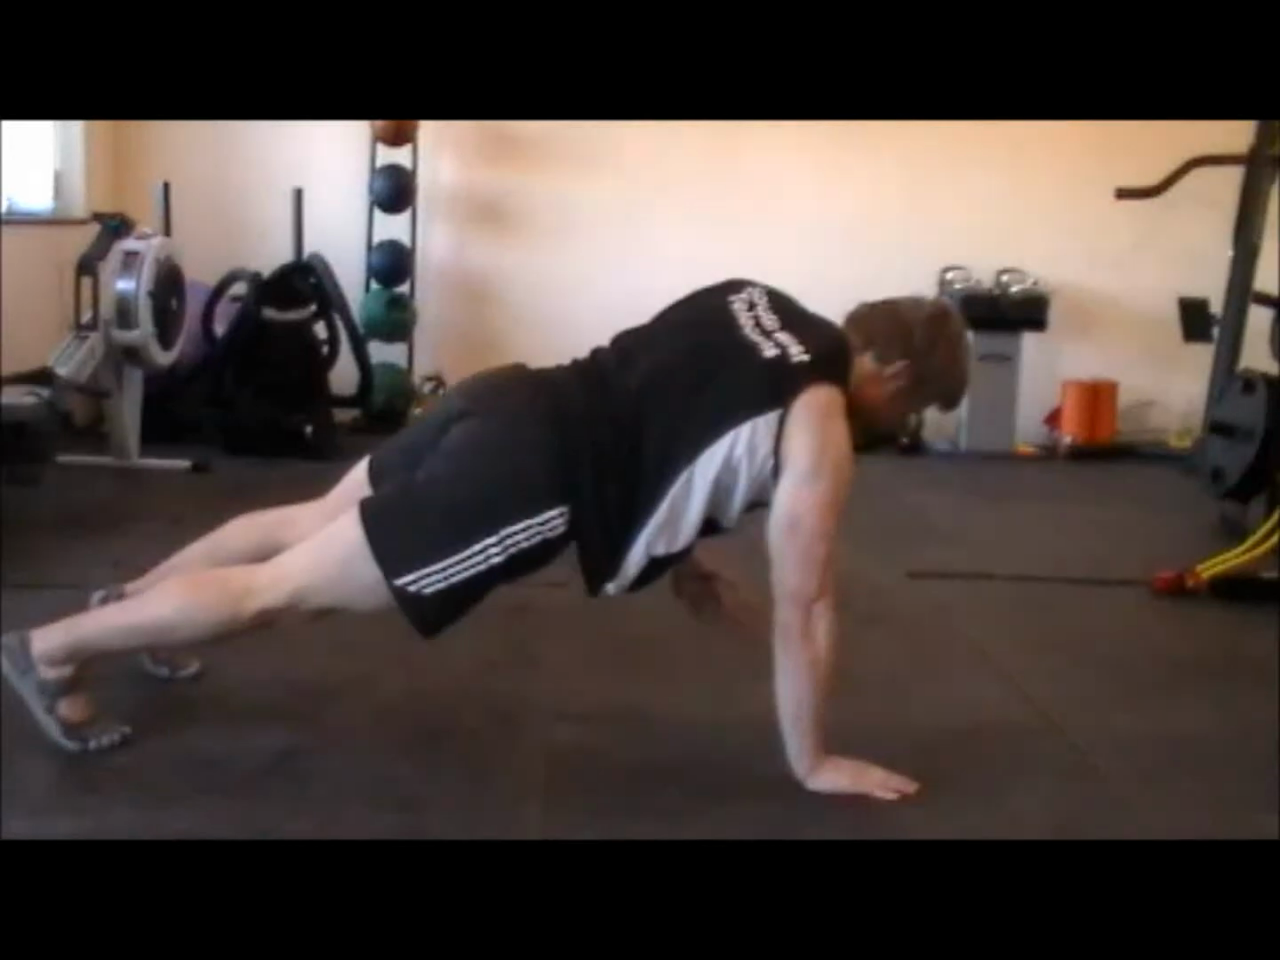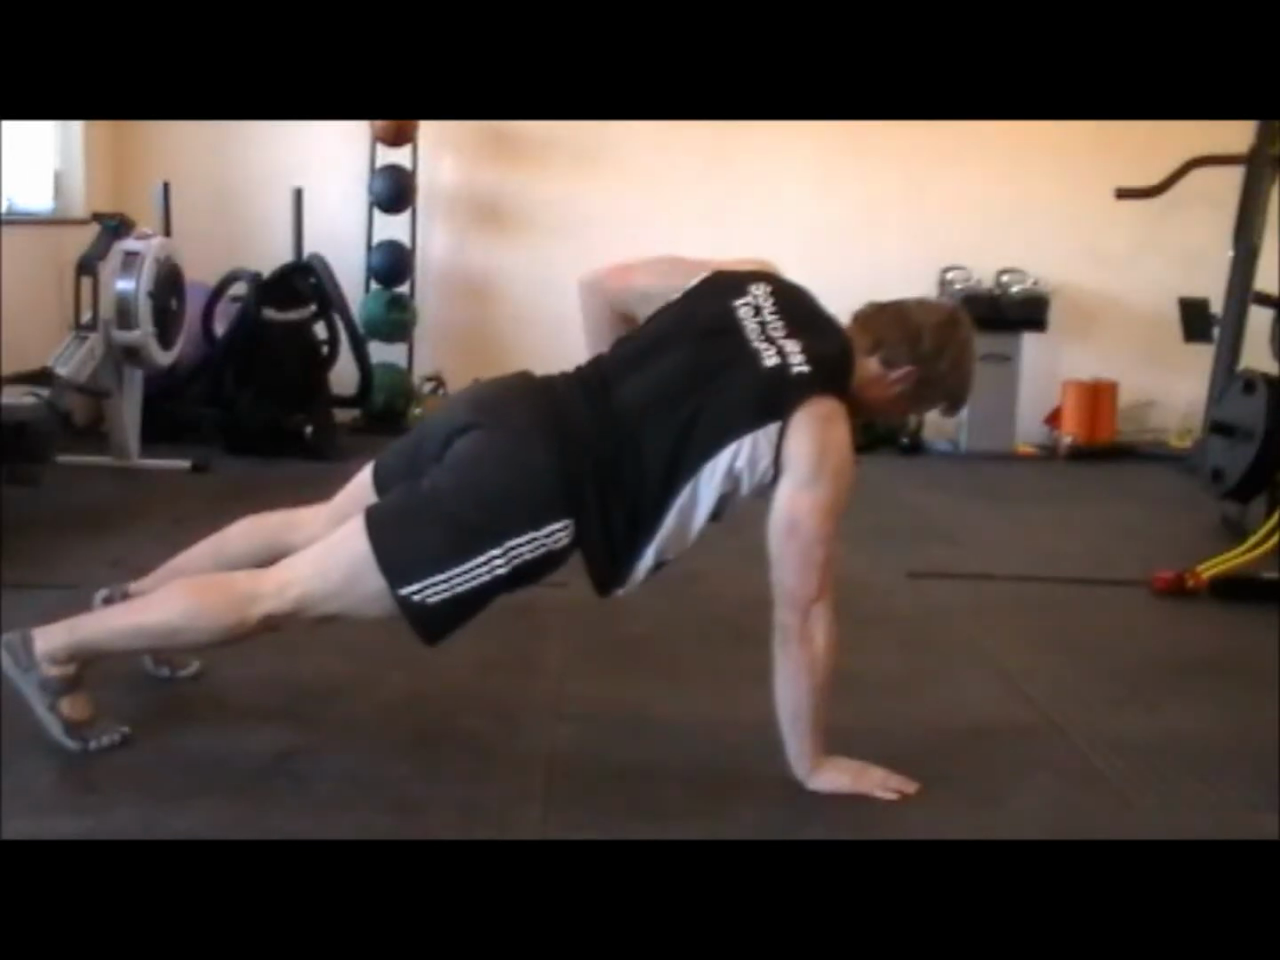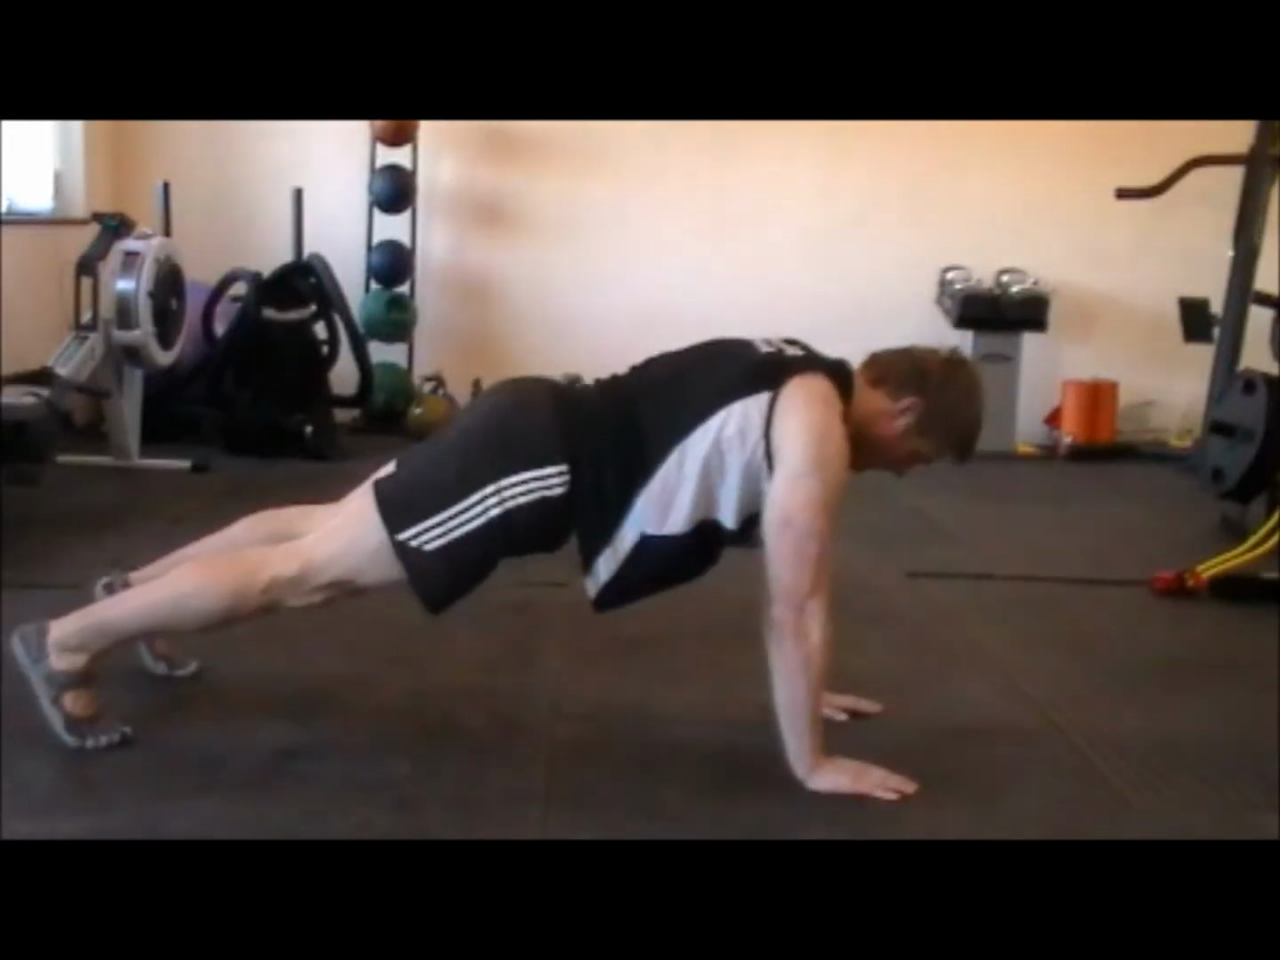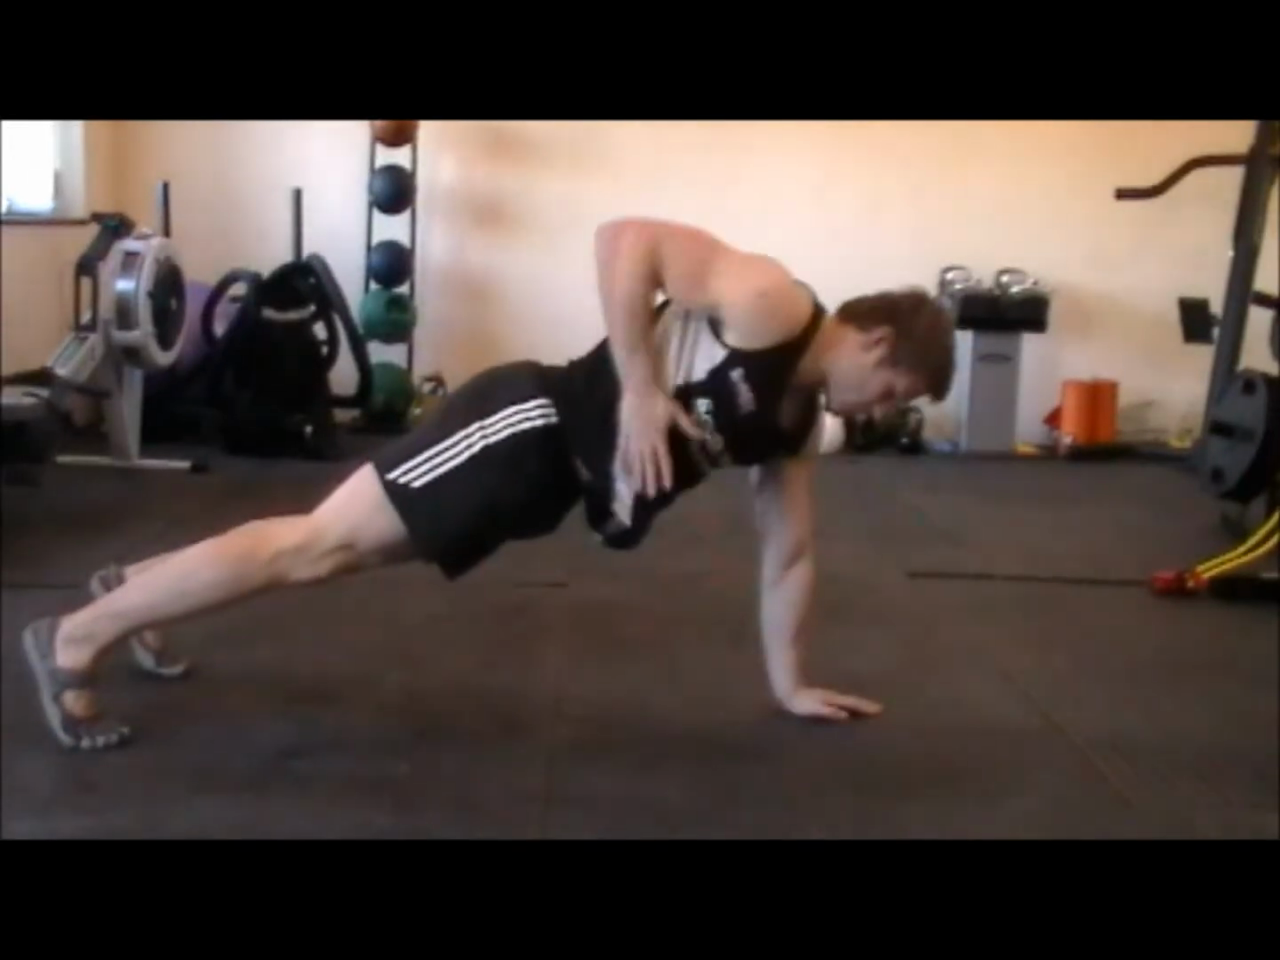
dt=0.7s
person 1, frame 1
left shoulder: (758, 299)
right shoulder: (821, 421)
right elbow: (802, 607)
left wrist: (676, 553)
right wrist: (814, 763)
left hip: (503, 404)
right hip: (522, 477)
left knee: (309, 523)
right knee: (285, 589)
left ankle: (126, 597)
person 1, frame 2
left shoulder: (754, 279)
right shoulder: (821, 431)
left elbow: (599, 289)
right elbow: (800, 610)
right wrist: (812, 761)
left hip: (503, 410)
right hip: (527, 490)
left knee: (315, 525)
right knee: (289, 594)
left ankle: (134, 595)
person 1, frame 3
left shoulder: (802, 390)
right shoulder: (819, 428)
left elbow: (793, 579)
right elbow: (794, 604)
left wrist: (806, 685)
right wrist: (810, 759)
left hip: (537, 437)
right hip: (532, 461)
left knee: (324, 525)
right knee: (307, 570)
left ankle: (134, 583)
right ankle: (63, 644)
person 1, frame 4
left shoulder: (799, 414)
right shoulder: (770, 302)
left elbow: (787, 550)
right elbow: (622, 242)
left wrist: (789, 683)
right wrist: (641, 391)
left hip: (553, 478)
right hip: (523, 427)
left knee: (334, 554)
right knee: (311, 547)
left ankle: (130, 588)
right ankle: (72, 640)
